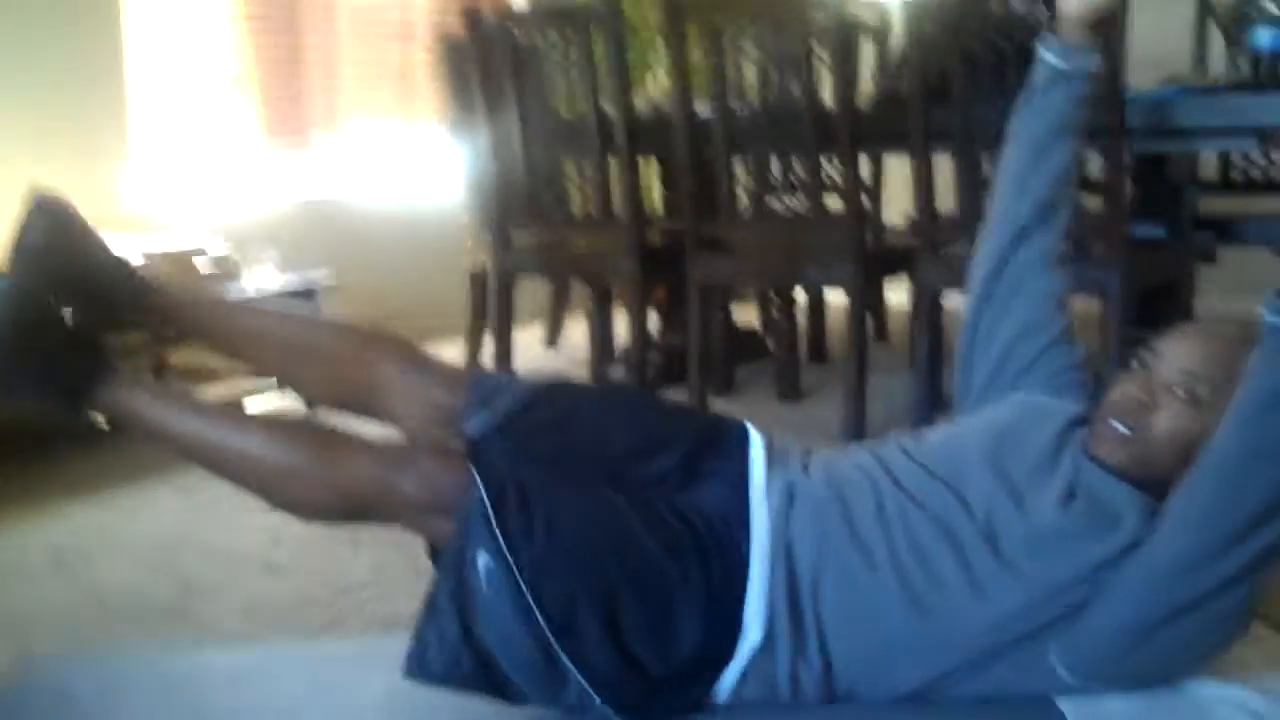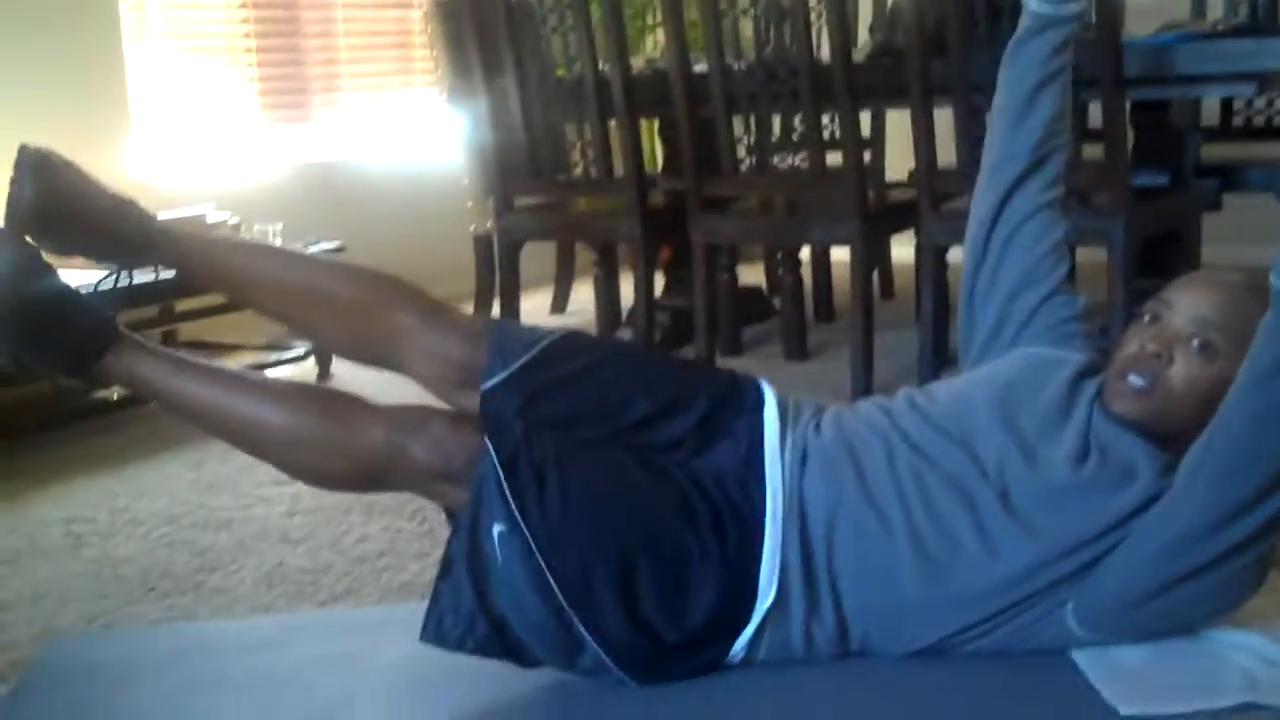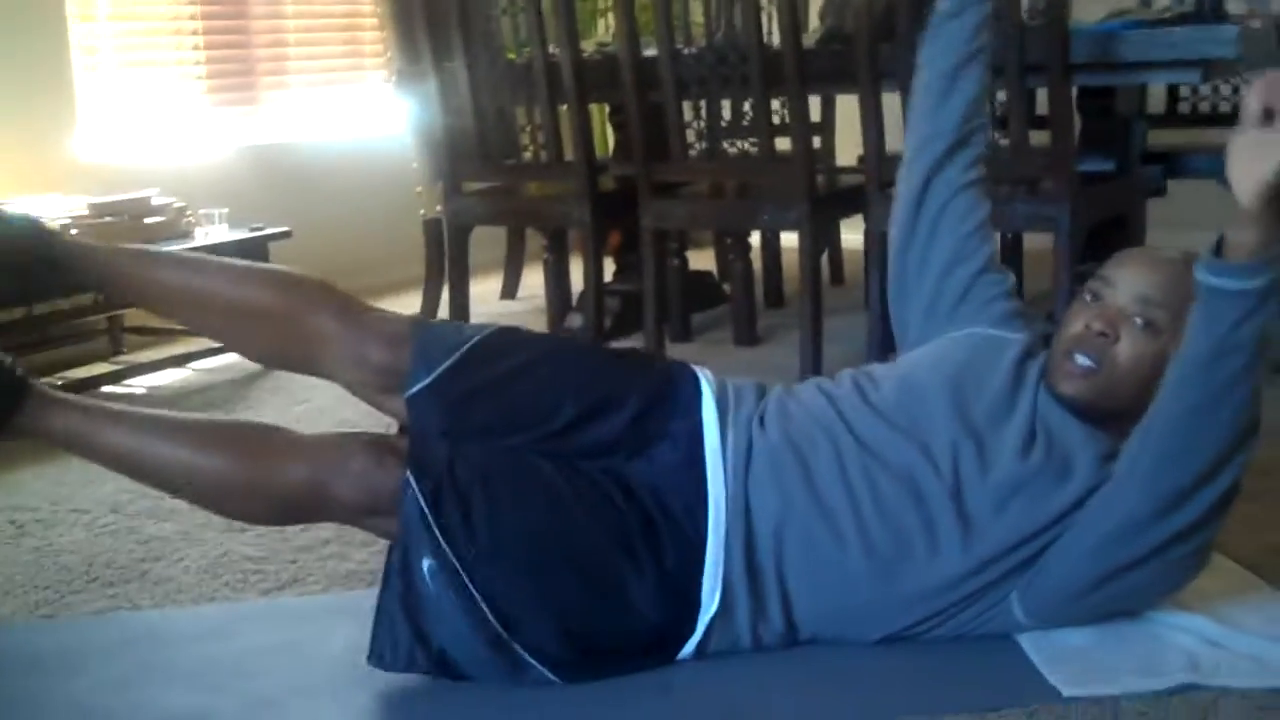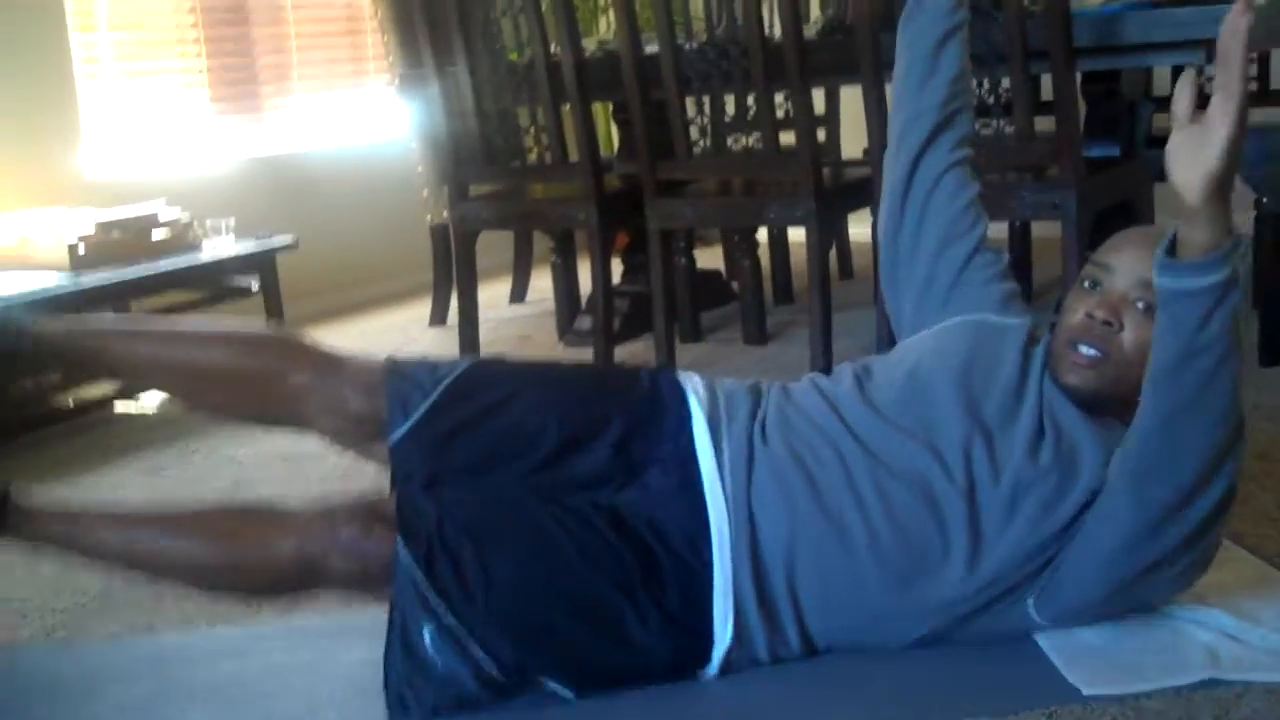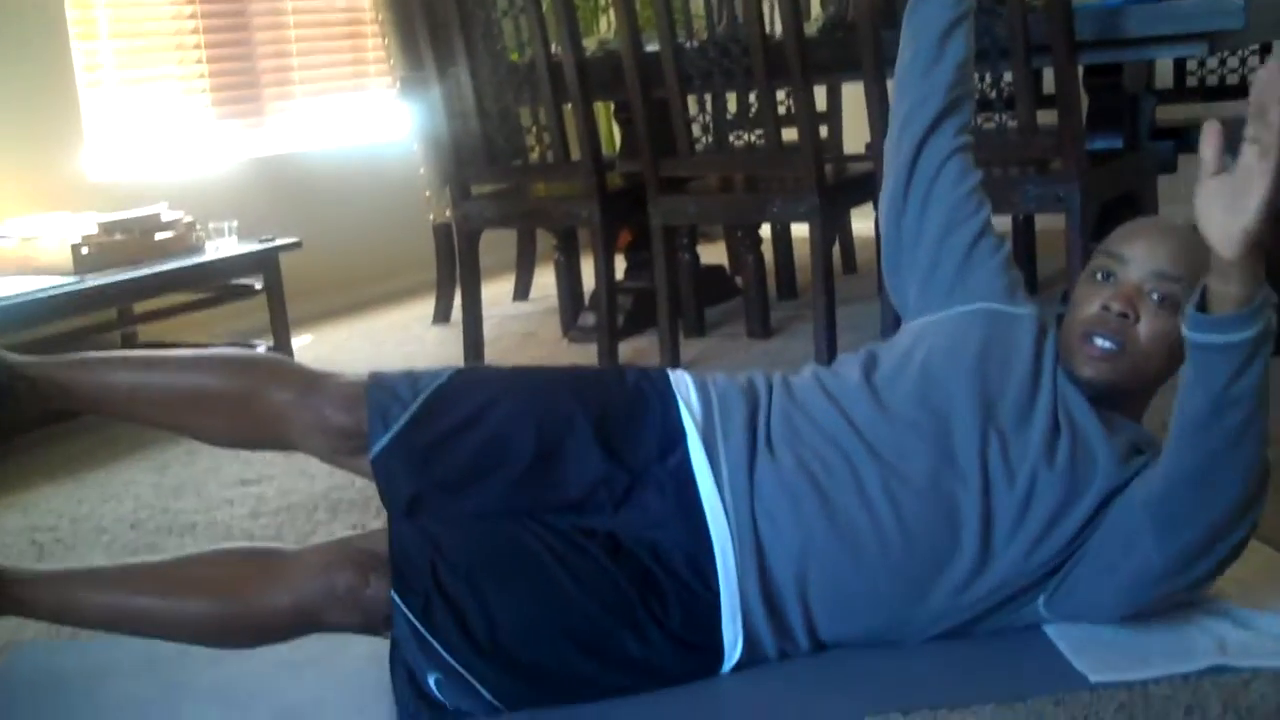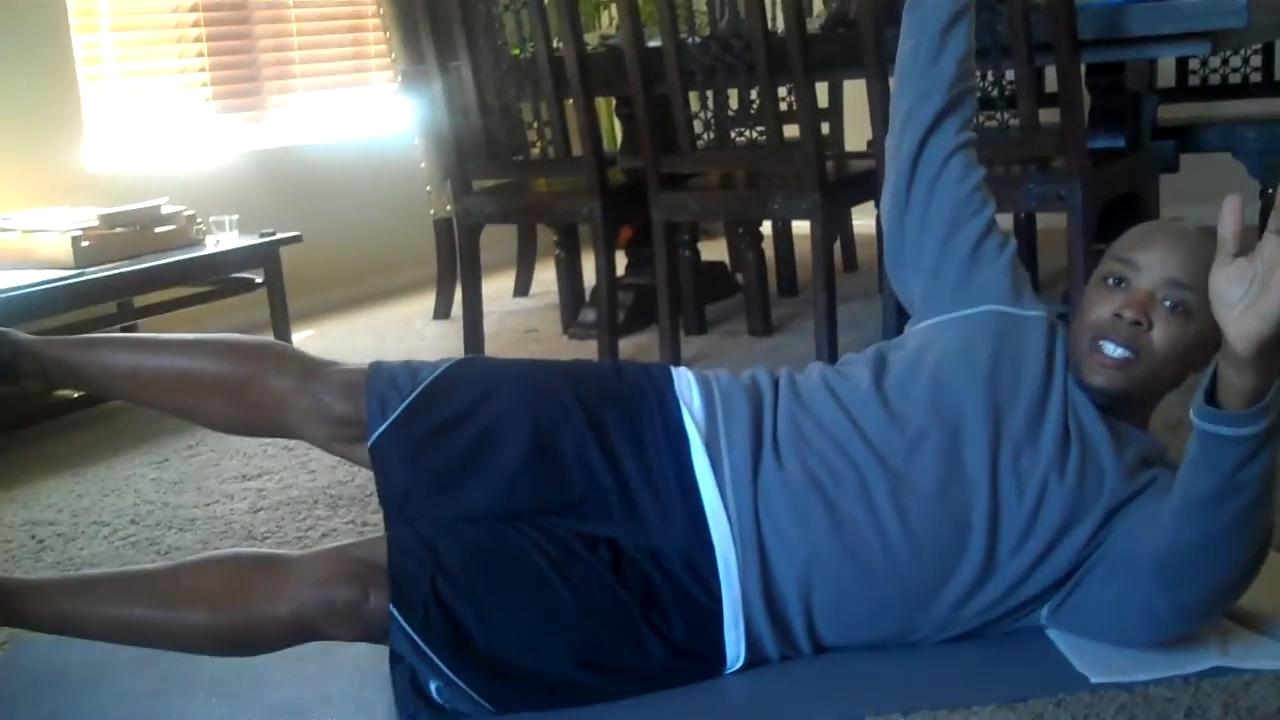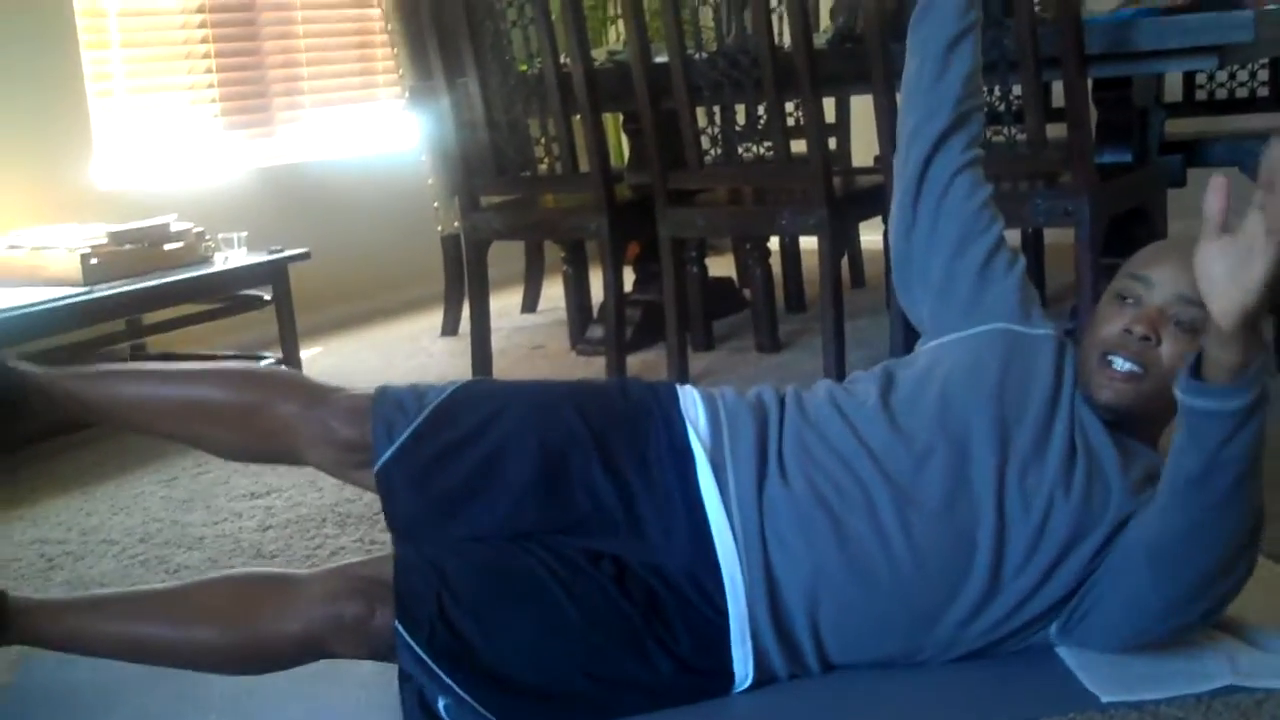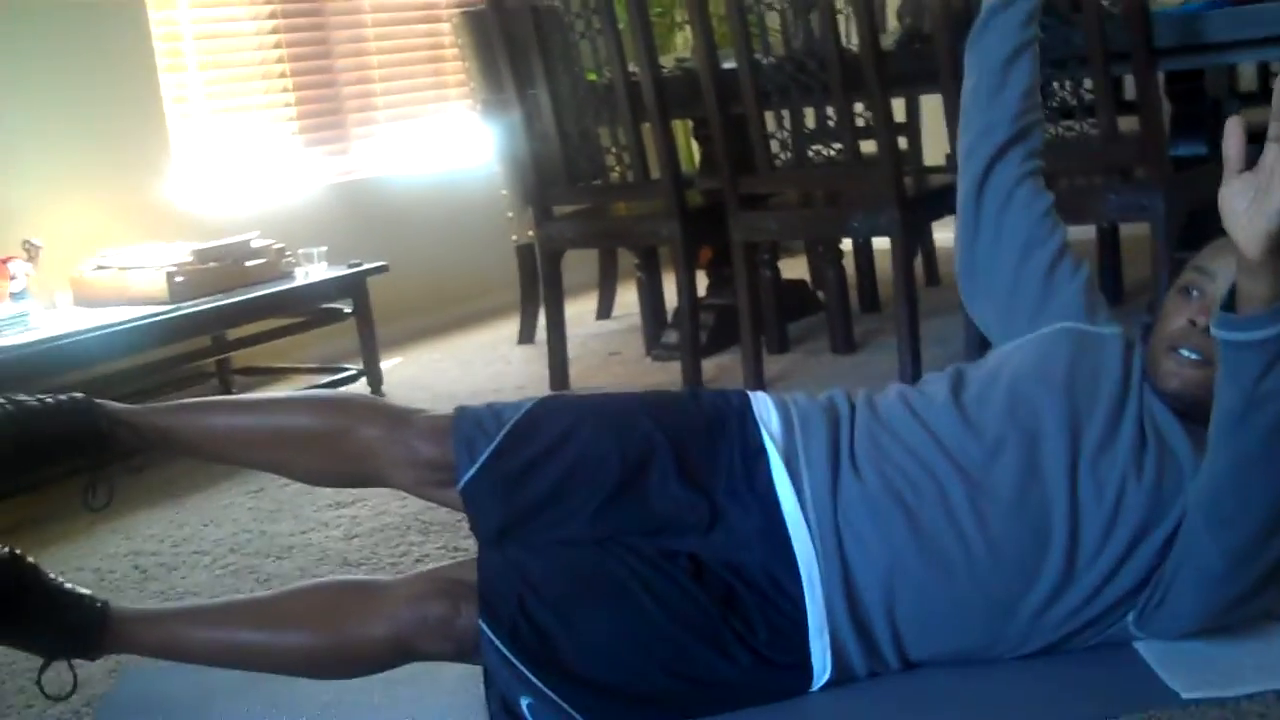
dt=0.3s
person 1, frame 1
left shoulder: (1156, 582)
right shoulder: (1049, 407)
right elbow: (1021, 241)
right hip: (740, 475)
left knee: (424, 491)
right knee: (417, 391)
left ankle: (105, 381)
right ankle: (134, 294)
person 1, frame 2
left shoulder: (1167, 542)
right shoulder: (1054, 358)
right elbow: (1015, 198)
left hip: (736, 569)
right hip: (752, 432)
left knee: (419, 446)
right knee: (432, 341)
left ankle: (108, 352)
right ankle: (125, 228)
person 1, frame 3
left shoulder: (1113, 520)
right shoulder: (994, 343)
right elbow: (938, 175)
left hip: (684, 570)
right hip: (693, 422)
left knee: (345, 474)
right knee: (354, 340)
person 1, frame 4
left shoulder: (1118, 518)
right shoulder: (990, 328)
left elbow: (1185, 459)
right elbow: (926, 167)
left wrist: (1204, 232)
left hip: (696, 588)
right hip: (688, 431)
left knee: (341, 538)
right knee: (333, 386)
person 1, frame 5
left shoulder: (1125, 506)
right shoulder: (994, 316)
right elbow: (926, 150)
left hip: (701, 594)
right hip: (681, 429)
left knee: (337, 584)
right knee: (319, 406)
person 1, frame 6
left shoulder: (1135, 505)
right shoulder: (1000, 314)
right elbow: (926, 150)
left hip: (697, 592)
right hip: (675, 429)
left knee: (331, 591)
right knee: (316, 392)
person 1, frame 7
left shoulder: (1143, 522)
right shoulder: (1013, 335)
right elbow: (937, 167)
left hip: (707, 613)
right hip: (689, 446)
left knee: (340, 611)
right knee: (323, 419)
person 1, frame 8
right shoulder: (1079, 332)
right elbow: (998, 175)
left hip: (785, 606)
right hip: (762, 449)
left knee: (427, 612)
right knee: (401, 439)
right ankle: (105, 416)
